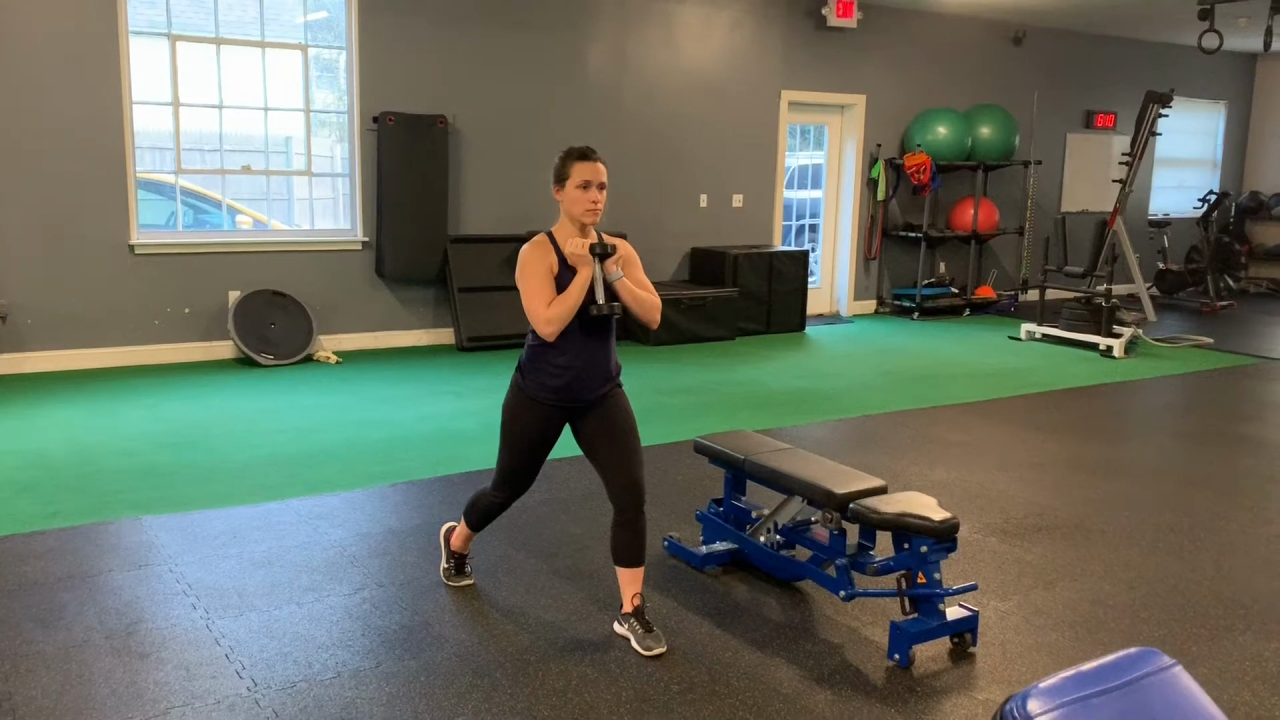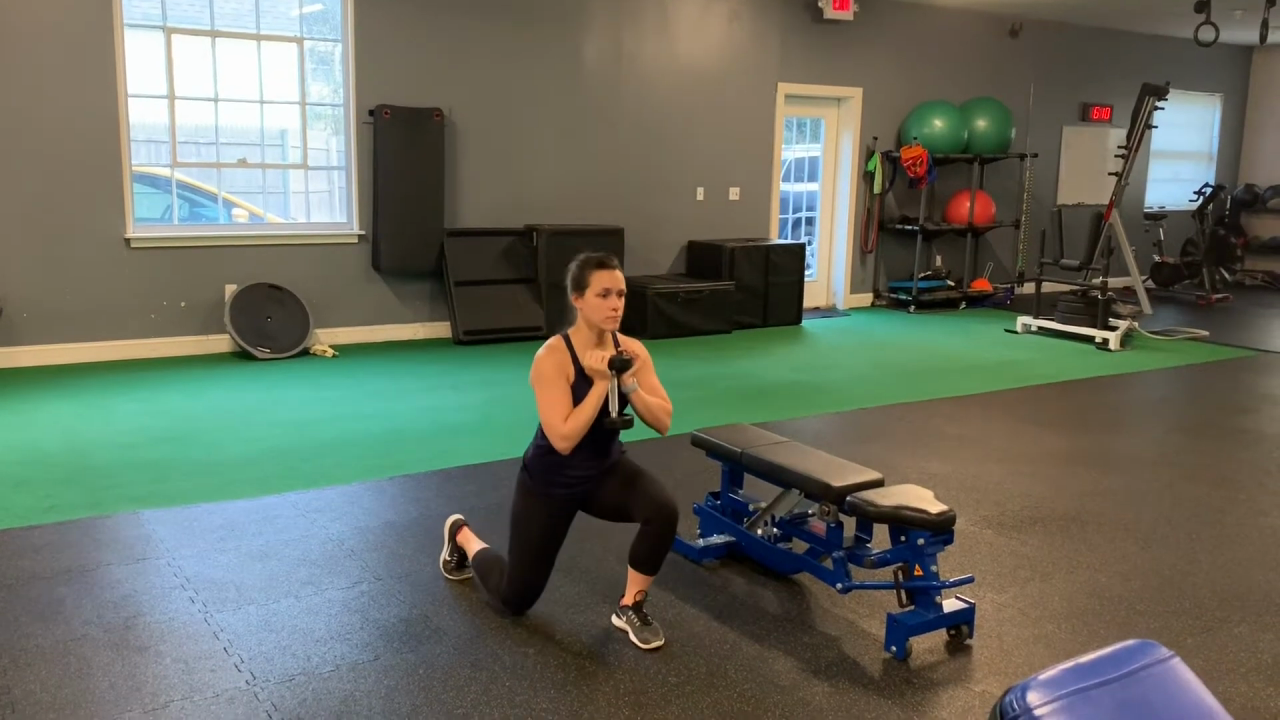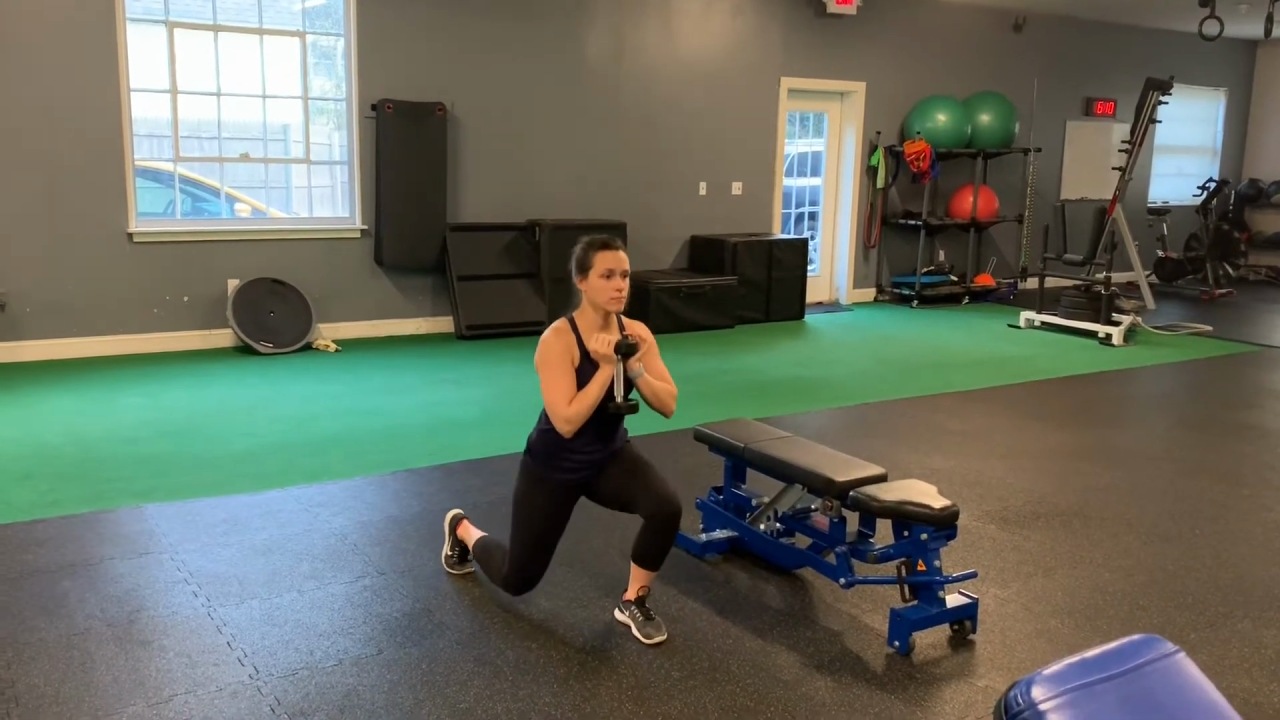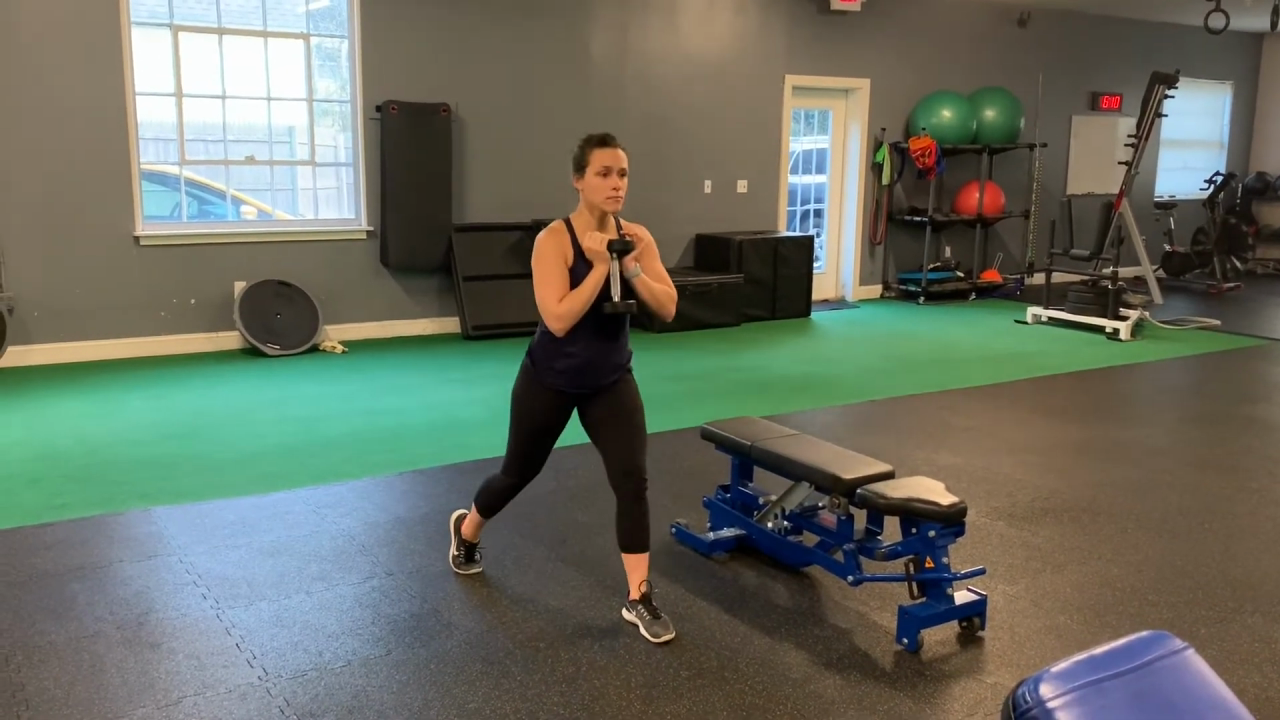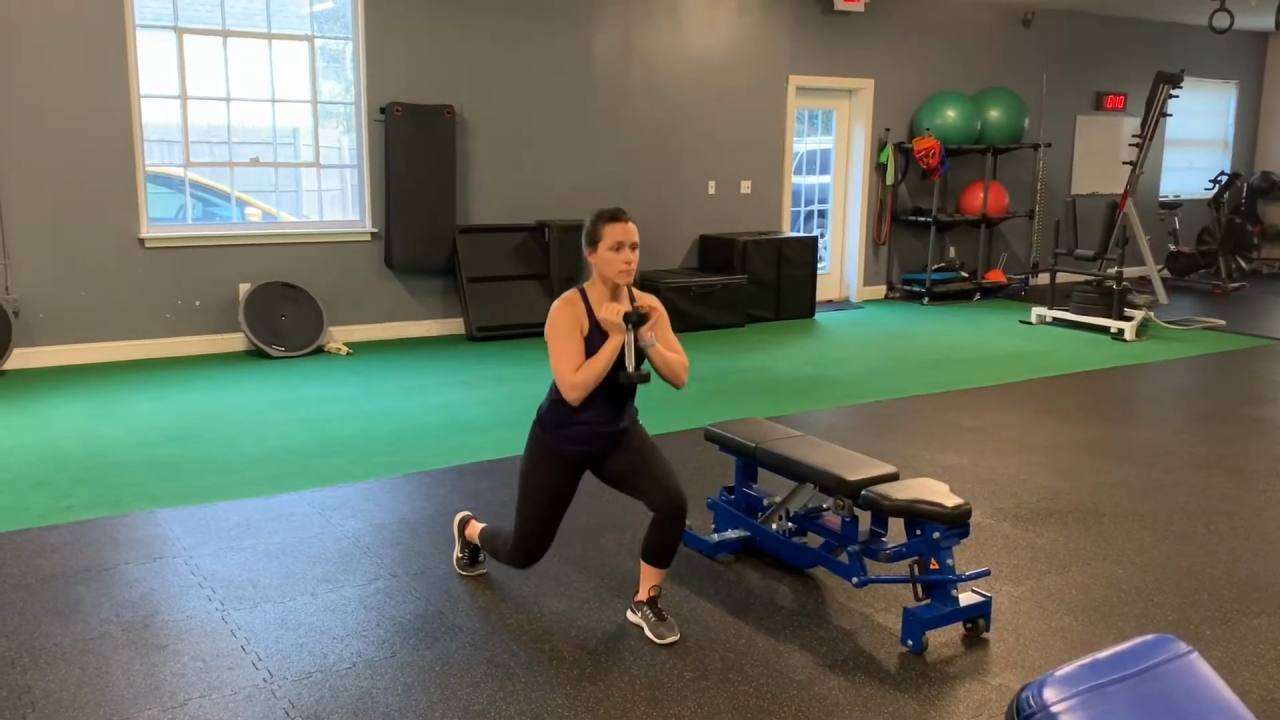
dt=1s
person 1, frame 1
left shoulder: (619, 249)
right shoulder: (537, 252)
left elbow: (653, 317)
right elbow: (548, 325)
left wrist: (613, 273)
right wrist: (584, 271)
left hip: (601, 393)
right hip: (540, 394)
left knee: (631, 494)
right knee: (508, 488)
left ankle: (631, 612)
right ankle: (456, 541)
person 1, frame 2
left shoulder: (632, 350)
right shoulder: (553, 357)
left elbow: (664, 421)
right elbow: (563, 438)
left wrist: (629, 384)
right wrist: (601, 382)
left hip: (605, 470)
right hip: (550, 482)
left knee: (664, 512)
right knee: (517, 598)
left ankle: (631, 608)
right ankle: (462, 535)
person 1, frame 3
left shoulder: (637, 334)
right shoulder: (558, 339)
left elbow: (669, 404)
right elbow: (567, 421)
left wrist: (634, 368)
right wrist: (606, 367)
left hip: (609, 456)
right hip: (553, 466)
left knee: (666, 508)
right knee: (518, 580)
left ankle: (633, 602)
right ankle: (462, 530)
person 1, frame 4
left shoulder: (638, 237)
right shoulder: (554, 239)
left elbow: (668, 310)
right elbow: (558, 320)
left wrist: (632, 267)
right wrist: (601, 266)
left hip: (611, 379)
right hip: (550, 379)
left knee: (631, 480)
right knee: (517, 473)
left ankle: (639, 598)
right ankle: (465, 529)
person 1, frame 5
left shoulder: (648, 305)
right shoulder: (568, 309)
left elbow: (680, 376)
right elbow: (574, 388)
left wrist: (645, 336)
right wrist: (616, 335)
left hip: (618, 434)
right hip: (560, 440)
left knee: (672, 501)
right knee: (526, 551)
left ankle: (645, 603)
right ankle: (469, 530)
